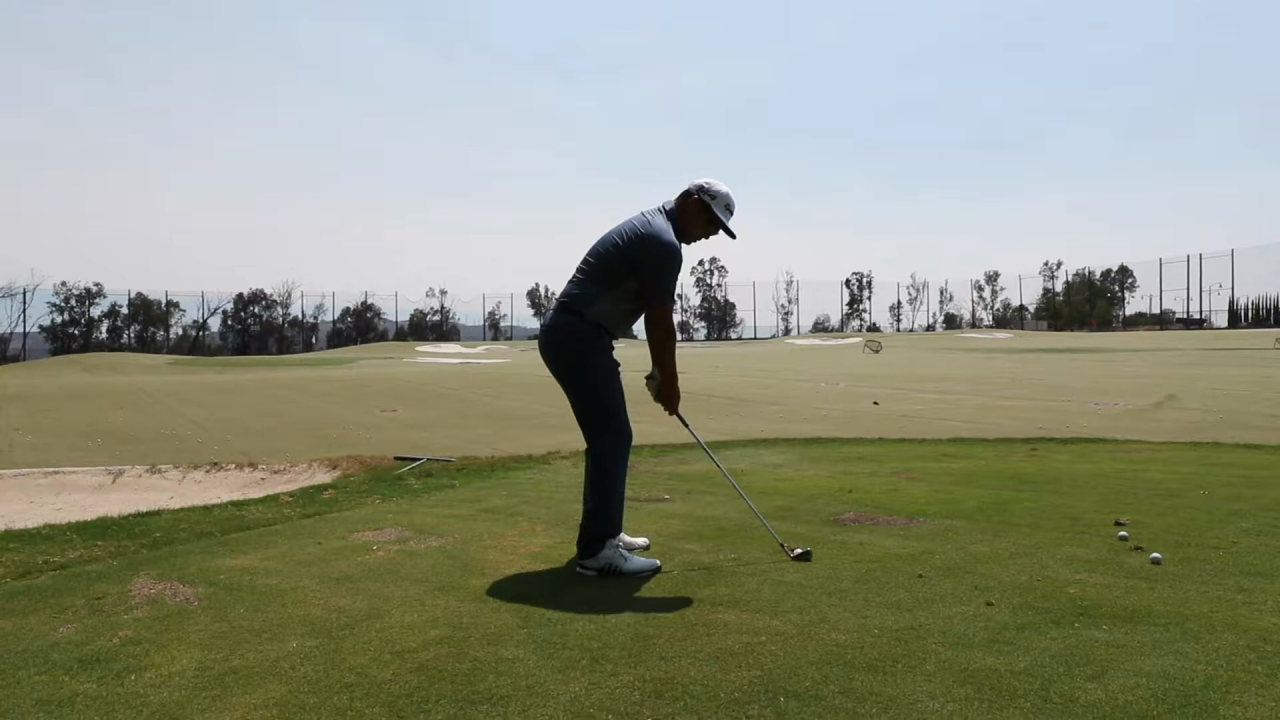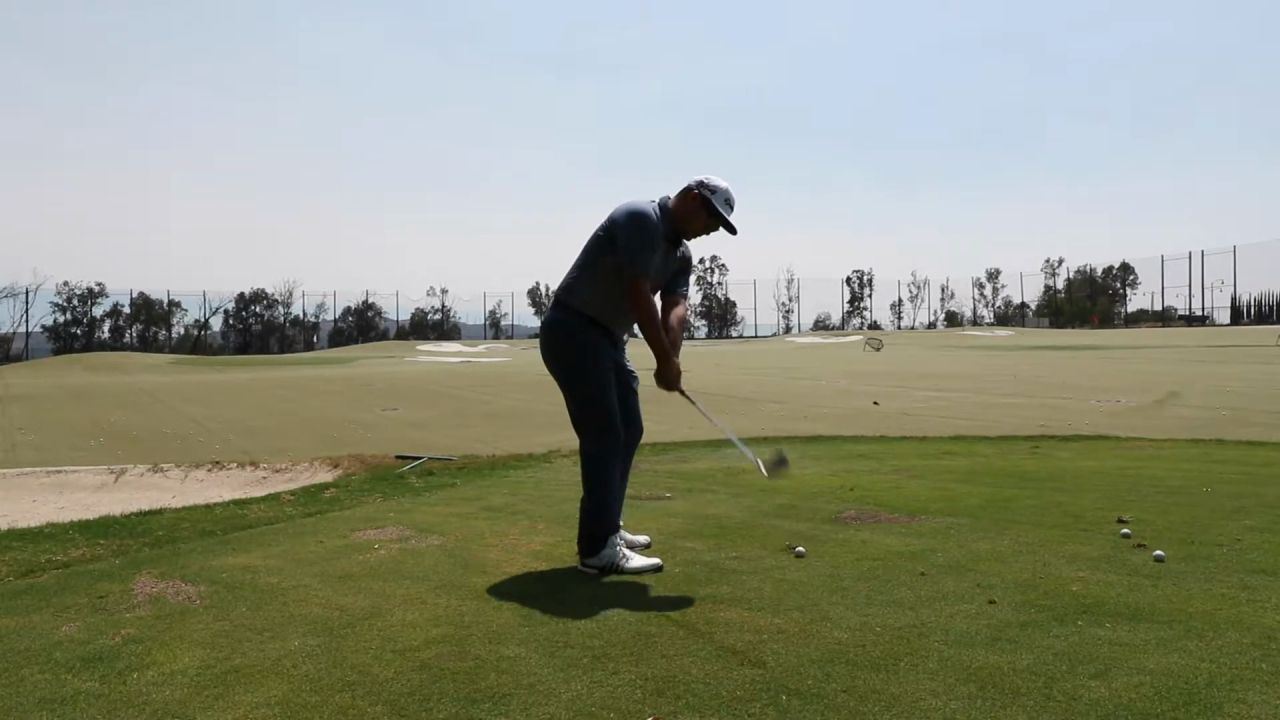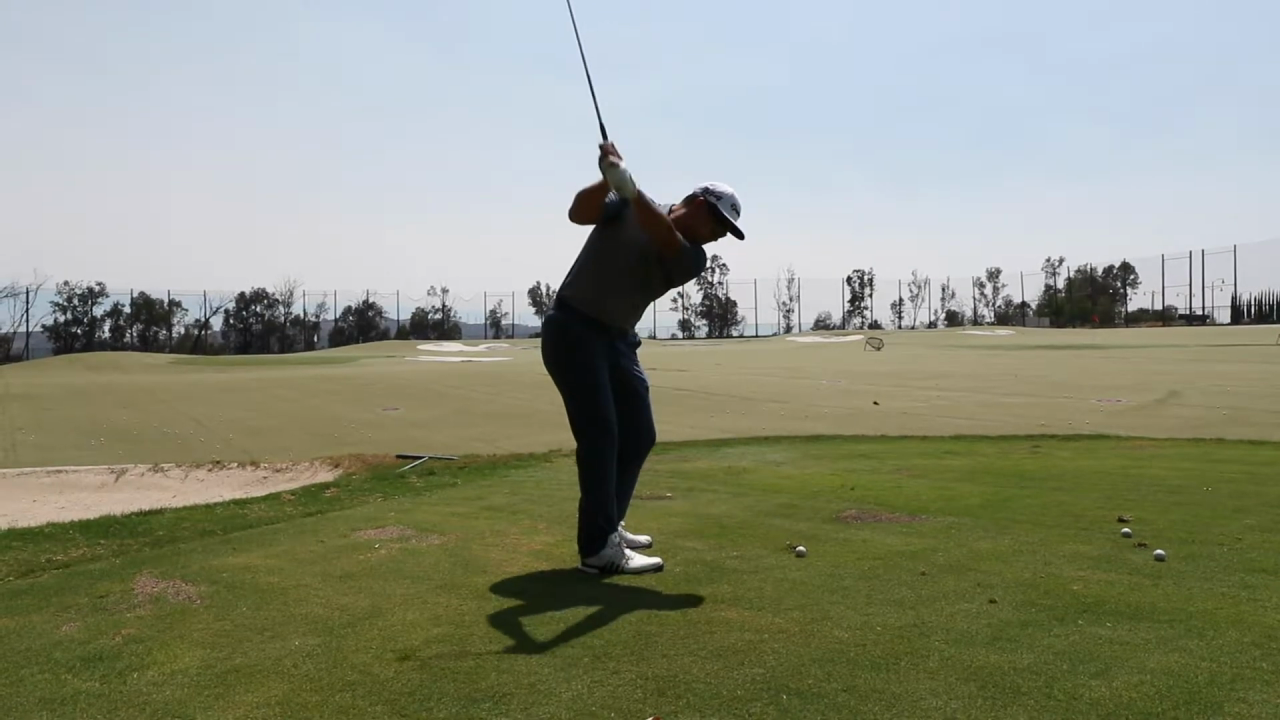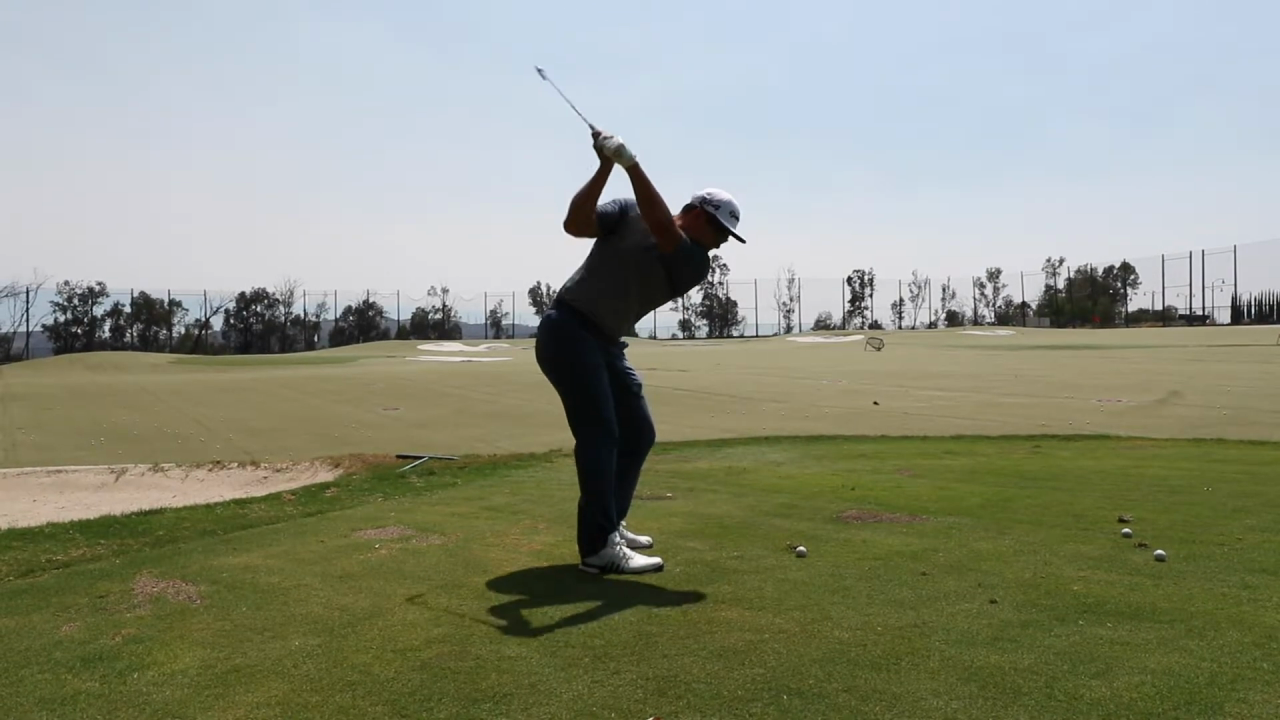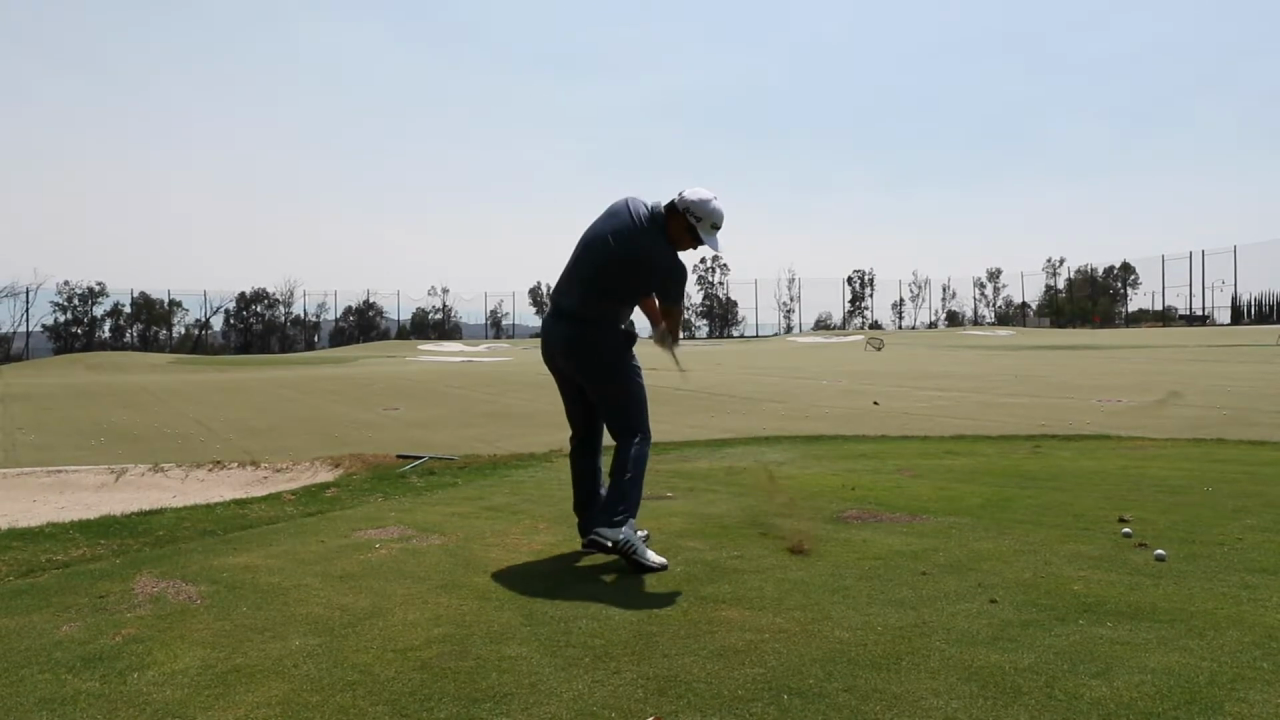
dt=1s
person 1, frame 1
left shoulder: (651, 228)
right shoulder: (663, 243)
left elbow: (655, 317)
right elbow: (661, 323)
left wrist: (658, 372)
right wrist: (670, 383)
left hip: (574, 335)
right hip: (577, 339)
left knee: (608, 436)
right knee: (612, 438)
left ankle: (602, 532)
right ankle: (597, 550)
person 1, frame 2
left shoulder: (681, 254)
right shoulder: (640, 217)
left elbow: (676, 308)
right elbow: (638, 293)
left wrist: (670, 359)
right wrist: (664, 358)
left hip: (608, 337)
right hip: (572, 332)
left knee: (626, 432)
right knee: (603, 434)
left ankle: (606, 528)
right ankle: (598, 548)
person 1, frame 3
left shoulder: (693, 259)
right shoulder: (626, 203)
left elbow: (662, 237)
right elbow: (579, 212)
left wrist: (630, 188)
right wrist: (609, 182)
left hip: (617, 340)
right hip: (572, 328)
left knee: (639, 436)
right knee: (600, 434)
left ankle: (608, 526)
right ankle: (598, 548)
person 1, frame 4
left shoulder: (695, 265)
right shoulder: (630, 209)
left elbow: (664, 230)
right elbow: (575, 224)
right wrist: (605, 168)
left hip: (605, 342)
right hip: (566, 331)
left knee: (638, 435)
right knee: (600, 433)
left ankle: (609, 525)
right ankle: (599, 548)
person 1, frame 5
left shoulder: (628, 207)
right shoulder: (667, 263)
right elbow: (673, 316)
left wrist: (654, 318)
right wrist: (668, 337)
left hip: (556, 331)
right hip: (598, 341)
left knee: (586, 432)
right knee: (633, 433)
left ankle: (593, 525)
right ankle: (616, 526)
